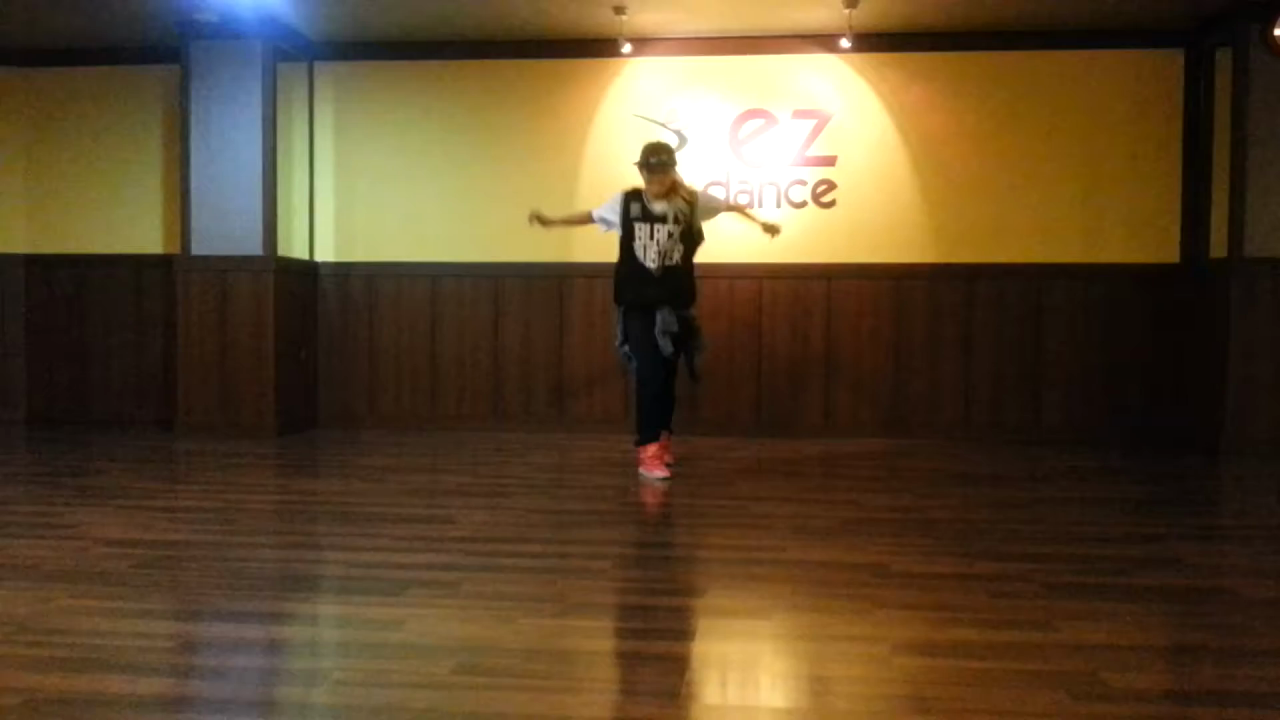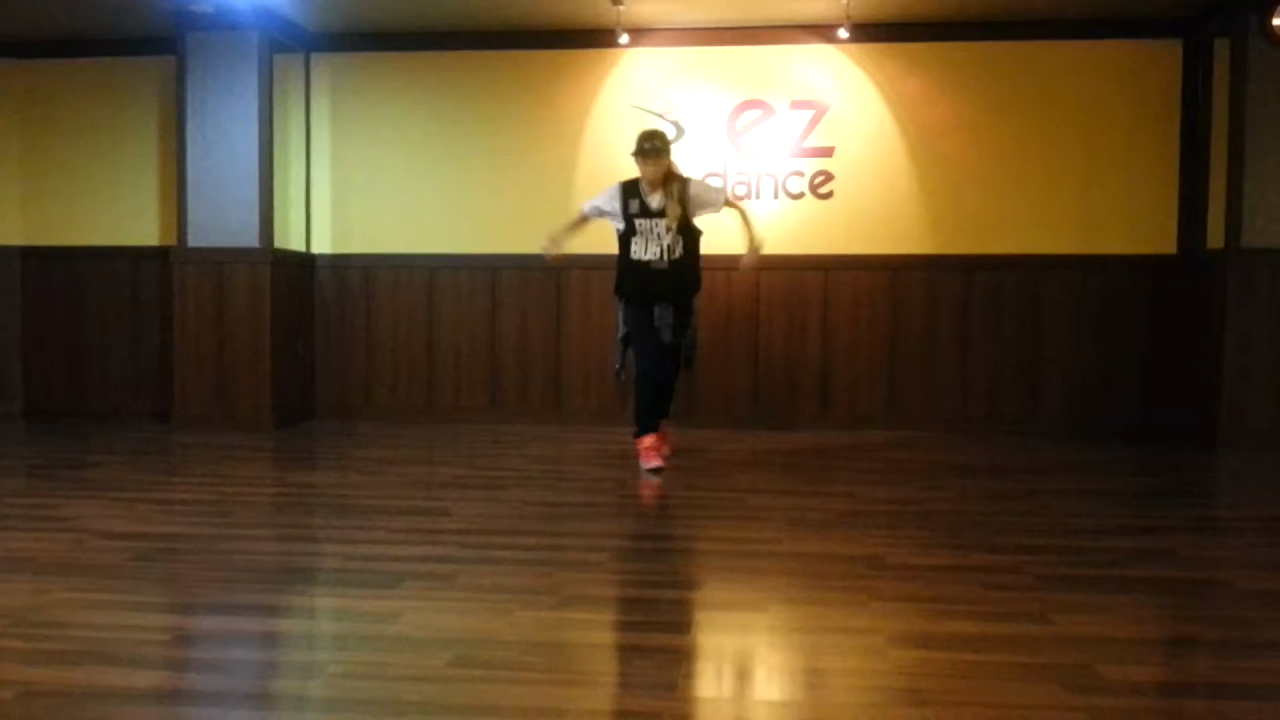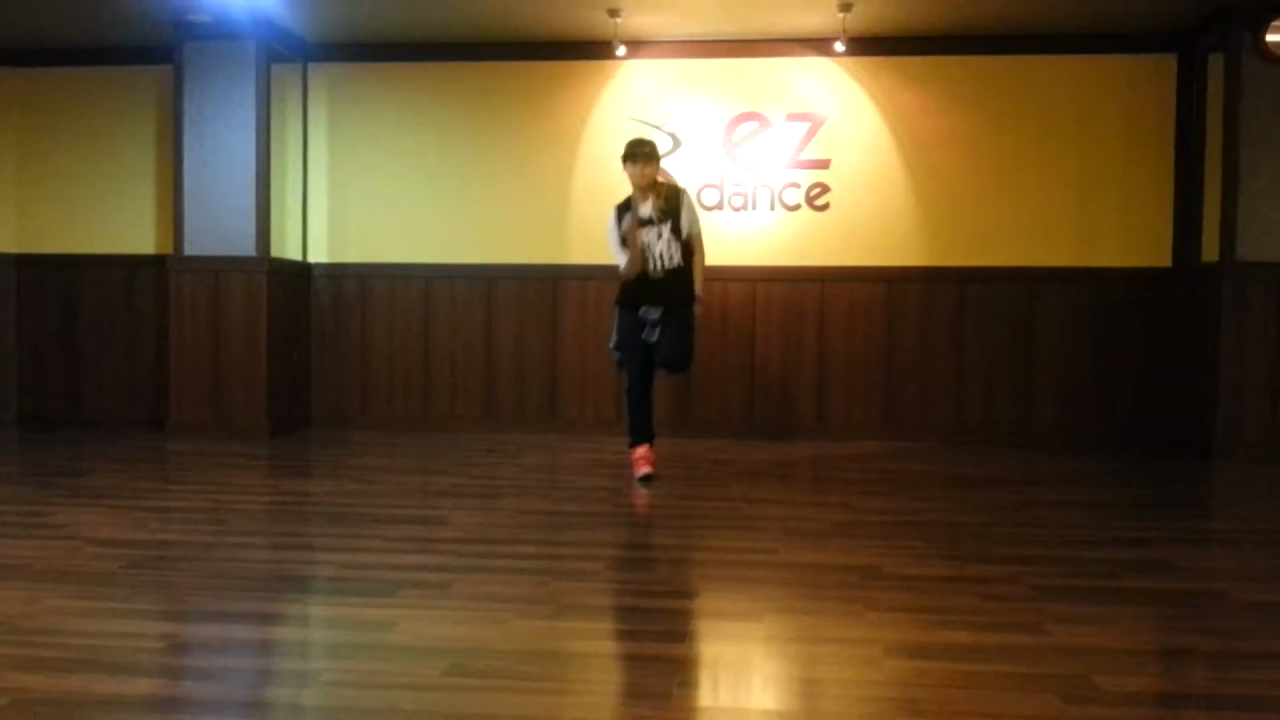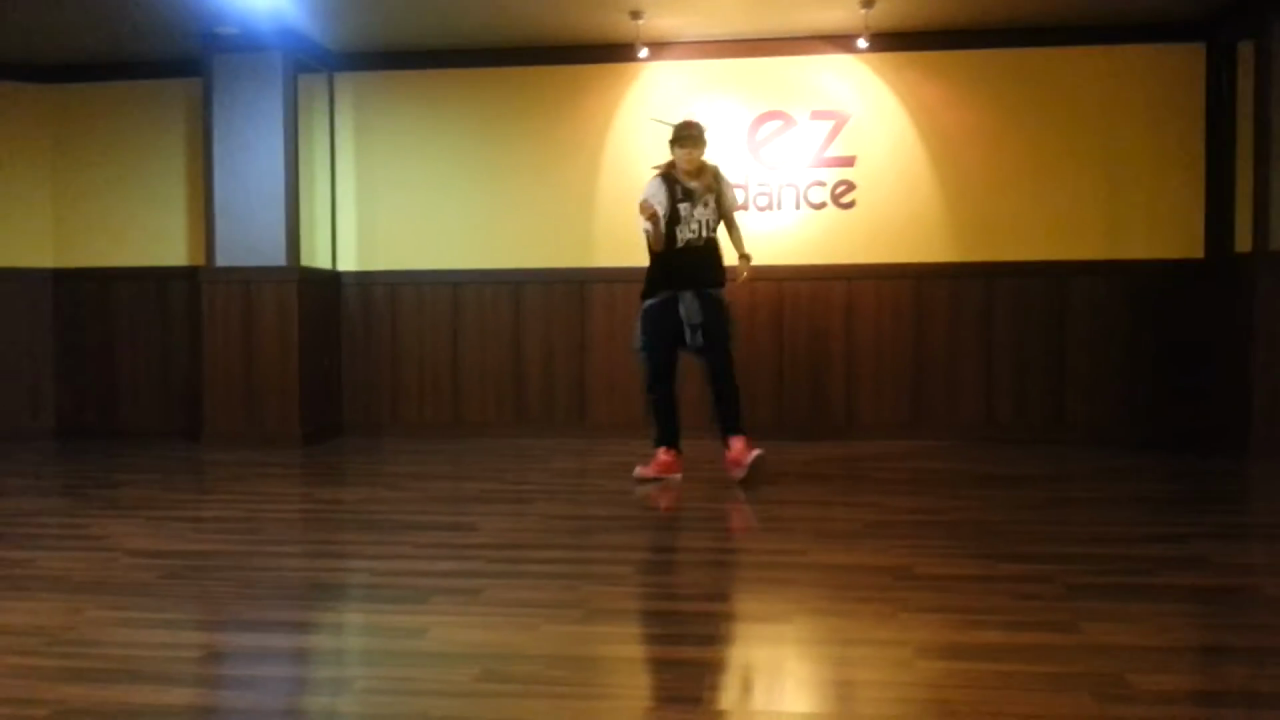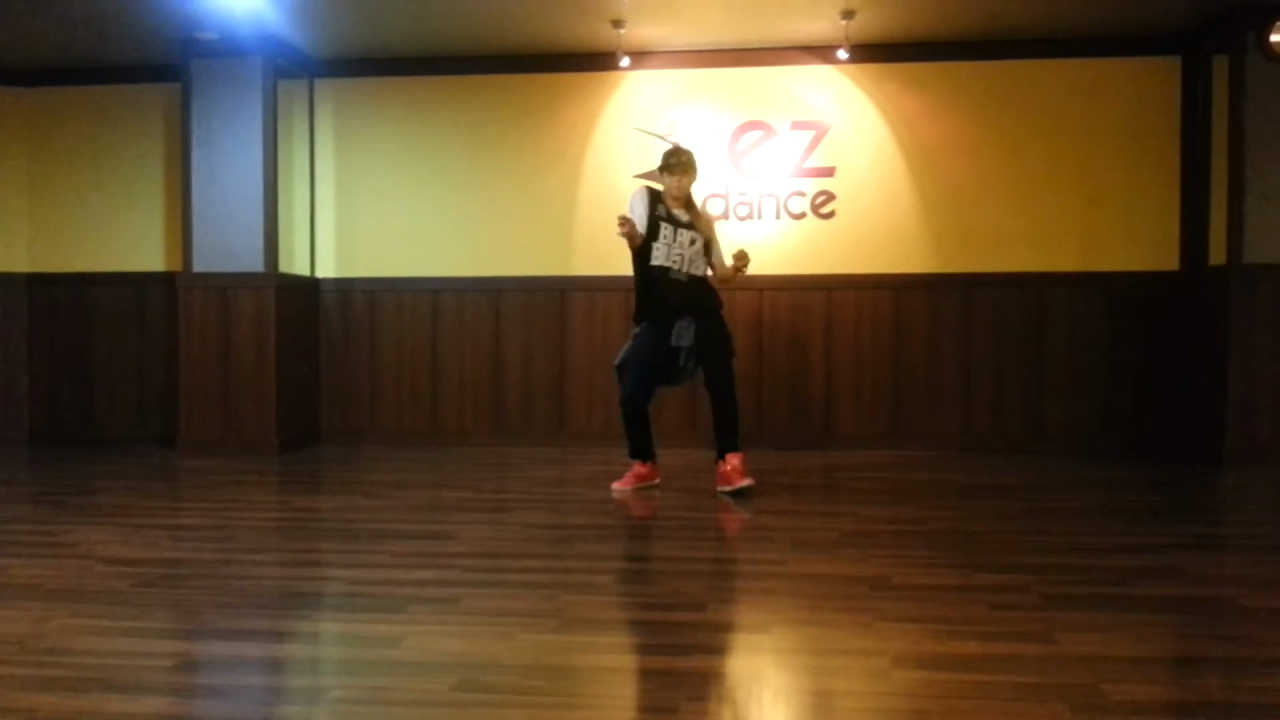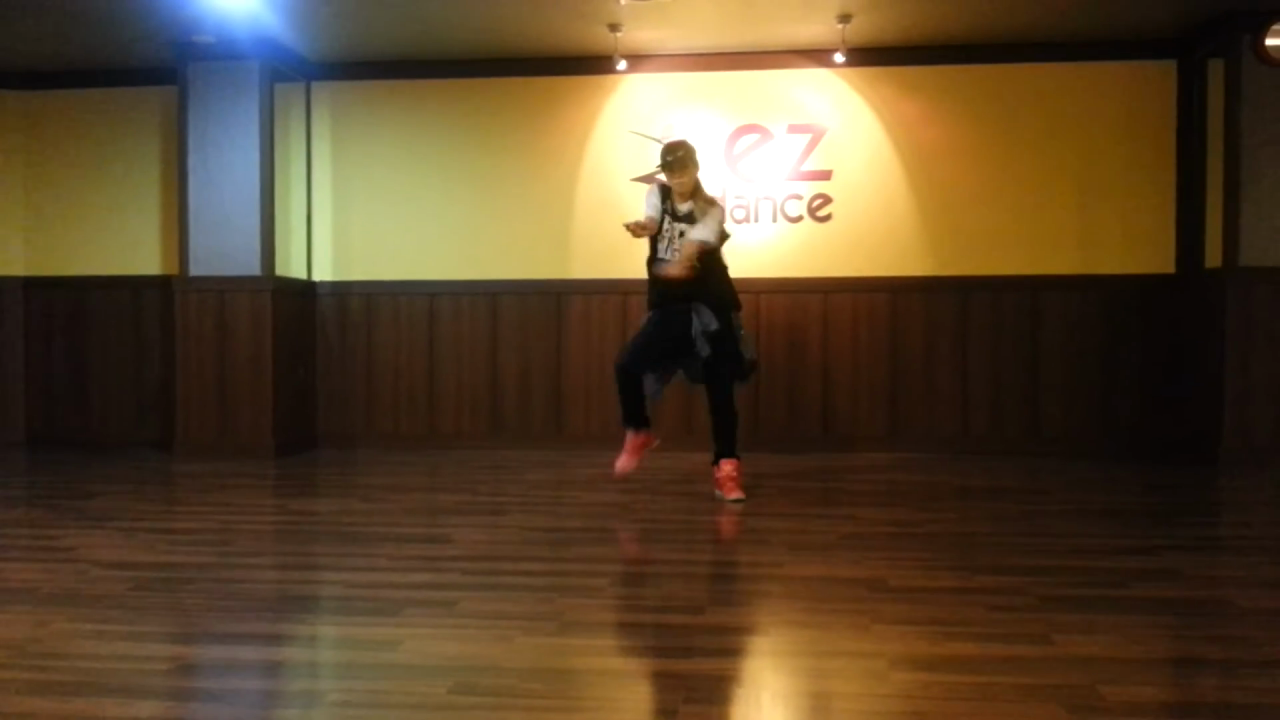
dt=0.2s
person 1, frame 1
left shoulder: (690, 201)
right shoulder: (625, 202)
left elbow: (730, 205)
right elbow: (592, 216)
left wrist: (760, 222)
right wrist: (551, 221)
left hip: (675, 305)
right hip: (637, 305)
left knee: (667, 374)
right knee: (648, 373)
left ankle: (662, 438)
right ankle: (649, 450)
person 1, frame 2
left shoulder: (687, 189)
right shoulder: (622, 193)
left elbow: (730, 200)
right elbow: (589, 211)
left wrist: (751, 235)
right wrist: (560, 235)
left hip: (675, 294)
right hip: (637, 294)
left knee: (669, 365)
right knee: (647, 363)
left ankle: (658, 424)
right ankle: (647, 440)
person 1, frame 3
left shoulder: (678, 199)
right shoulder: (620, 215)
left elbow: (695, 247)
right elbow: (629, 269)
left wrist: (698, 294)
right wrist: (632, 244)
left hip: (676, 302)
right hip: (636, 304)
left knee: (676, 360)
right knee: (637, 378)
left ankle: (658, 355)
right ankle: (642, 453)
person 1, frame 4
left shoulder: (716, 179)
right shoulder: (659, 185)
left elbow: (728, 216)
right elbow: (656, 244)
left wrist: (741, 253)
right wrist: (651, 222)
left hip: (706, 288)
right hip: (665, 291)
left knee: (720, 367)
right knee: (659, 375)
left ankle: (736, 449)
right ankle: (667, 455)
person 1, frame 5
left shoulder: (703, 222)
right shoulder: (645, 198)
left elbow: (718, 275)
right elbow: (636, 234)
left wrist: (735, 268)
right wrist: (628, 233)
left hip: (703, 314)
right hip: (657, 316)
left knee: (722, 387)
right knee: (632, 394)
left ankle: (731, 466)
right ankle: (643, 466)
person 1, frame 6
left shoulder: (711, 210)
right shoulder: (656, 193)
left elbow: (691, 253)
right elbow: (651, 226)
left wrist: (681, 266)
right wrist: (642, 228)
left hip: (713, 307)
right hip: (670, 306)
left knee: (720, 390)
right knee: (628, 366)
left ankle: (727, 471)
right ankle: (638, 434)
